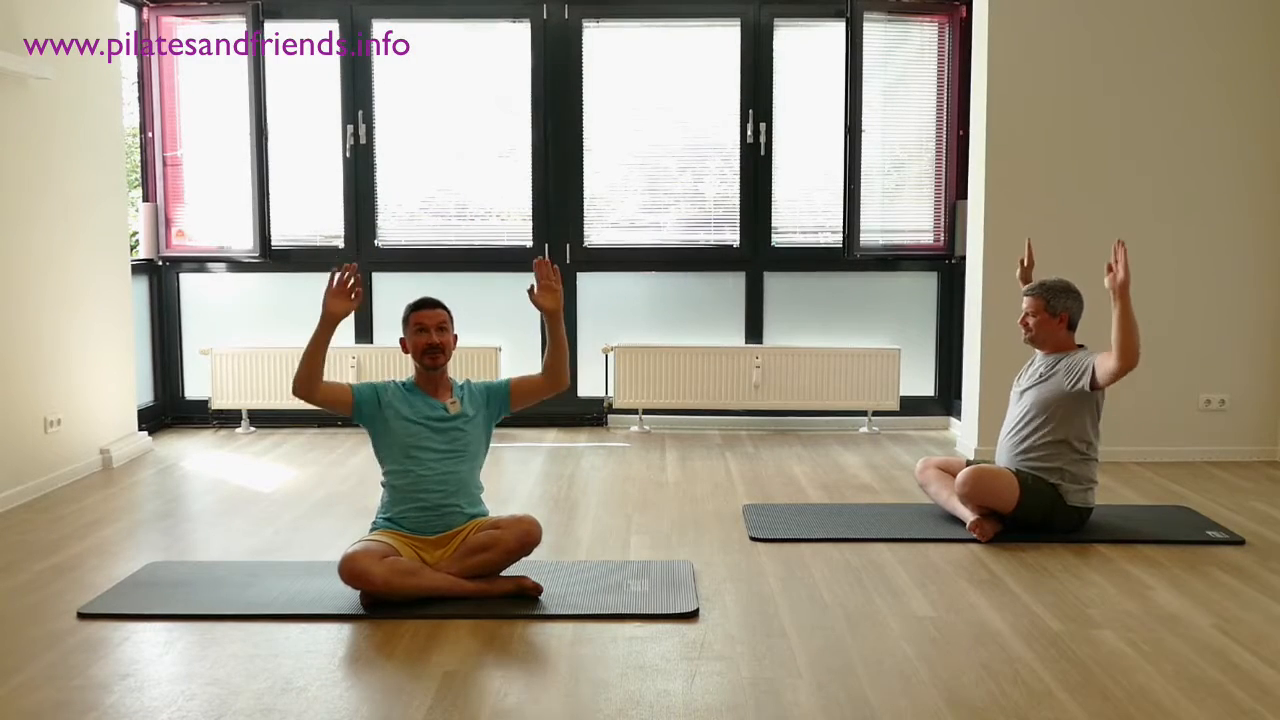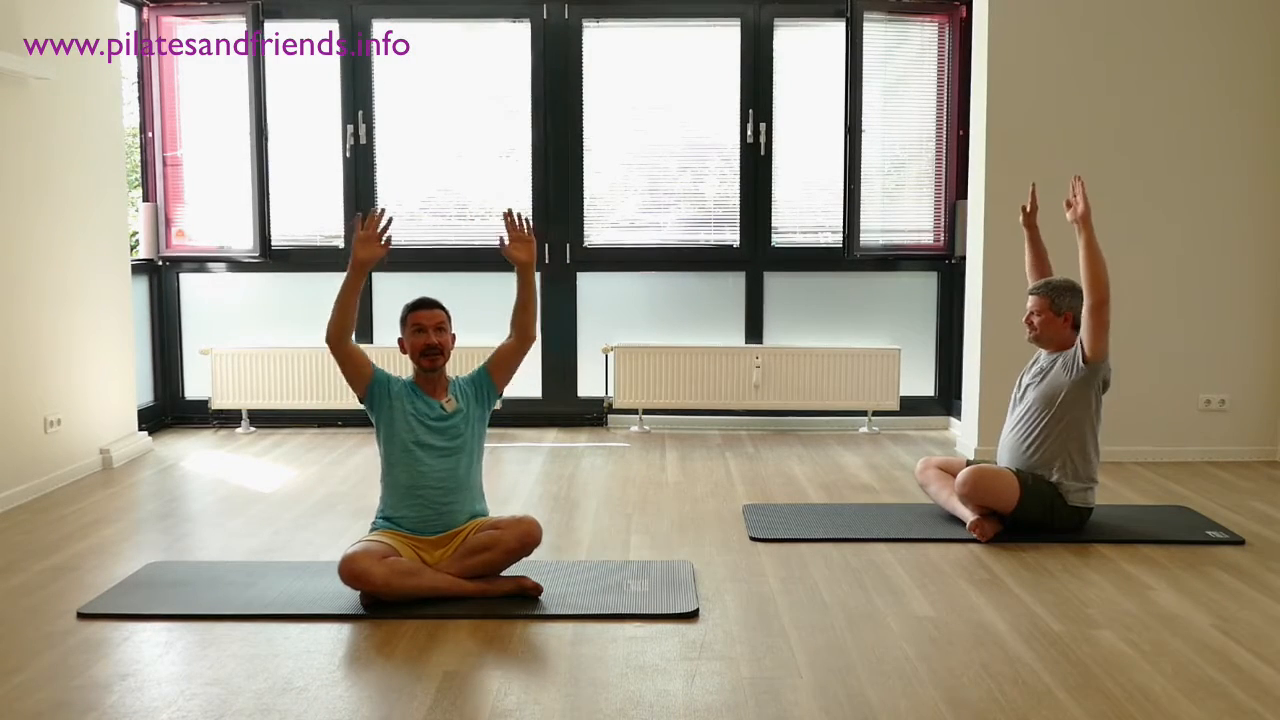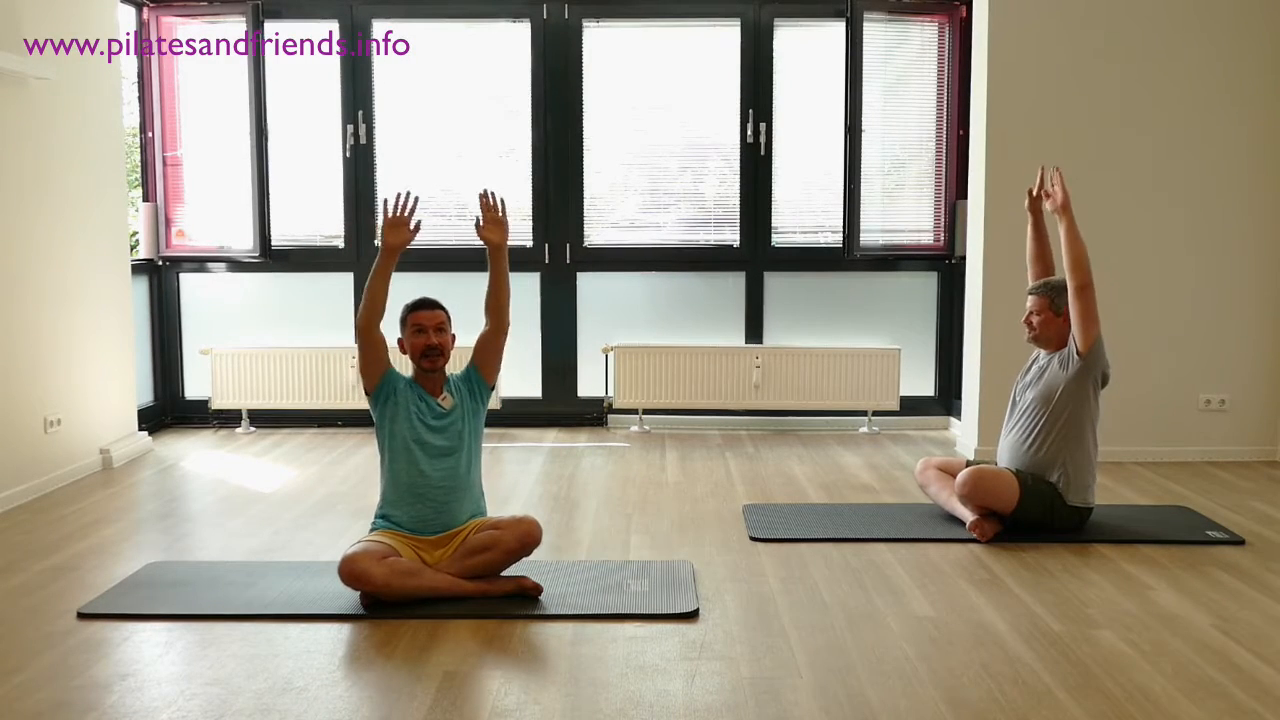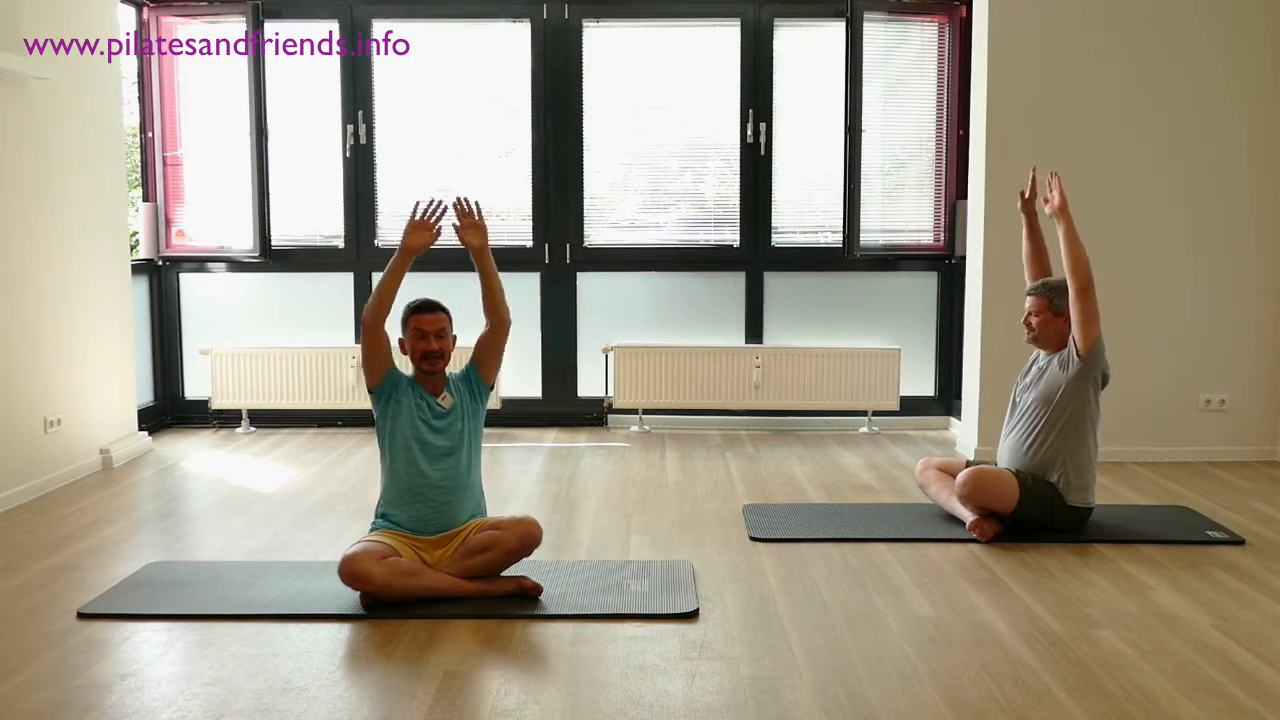
dt=0.4s
person 1, frame 1
left shoulder: (482, 397)
right shoulder: (383, 399)
left elbow: (555, 382)
right elbow: (306, 390)
left wrist: (552, 316)
right wrist: (329, 322)
left hip: (468, 533)
right hip: (399, 537)
left knee: (527, 531)
right knee: (355, 567)
left ankle: (404, 581)
right ankle: (490, 586)
person 1, frame 2
left shoulder: (476, 392)
right shoulder: (387, 395)
left elbow: (524, 336)
right elbow: (337, 340)
left wrist: (525, 269)
right wrist: (358, 268)
left hip: (467, 534)
right hip: (399, 536)
left knee: (527, 531)
right knee: (354, 567)
left ankle: (403, 581)
right ankle: (491, 585)
person 1, frame 3
left shoulder: (471, 391)
right shoulder: (389, 394)
left elbow: (498, 323)
right elbow: (366, 326)
left wrist: (497, 250)
right wrist: (389, 252)
left hip: (467, 533)
right hip: (398, 536)
left knee: (527, 531)
right knee: (354, 567)
left ankle: (405, 582)
right ankle: (493, 586)
person 1, frame 4
left shoulder: (471, 390)
right shoulder: (391, 392)
left elbow: (500, 324)
right elbow: (371, 324)
left wrist: (480, 251)
right wrist: (406, 252)
left hip: (466, 533)
right hip: (399, 536)
left knee: (527, 531)
right knee: (355, 568)
left ankle: (404, 582)
right ankle: (493, 586)
person 2, frame 1
left shoulder: (1079, 366)
right shoulder: (1043, 356)
left elbow: (1123, 362)
right elbow: (1036, 323)
left wrist: (1119, 296)
right wrist: (1026, 281)
left hip: (1058, 500)
right hip: (1015, 479)
left knee: (971, 482)
right knee: (927, 468)
left ankle: (988, 516)
right ankle: (977, 516)
person 2, frame 2
left shoulder: (1083, 364)
right shoulder: (1046, 353)
left elbow: (1098, 301)
right elbow: (1043, 286)
left wrist: (1083, 226)
right wrist: (1030, 229)
left hip: (1058, 501)
right hip: (1016, 480)
left knee: (970, 482)
right knee: (928, 468)
left ankle: (990, 515)
right ankle: (981, 515)
person 2, frame 3
left shoulder: (1081, 362)
right shoulder: (1045, 351)
left elbow: (1081, 286)
right elbow: (1041, 279)
left wrist: (1064, 214)
right wrist: (1035, 216)
left hip: (1058, 501)
right hip: (1017, 480)
left knee: (970, 482)
right knee: (928, 468)
left ankle: (993, 514)
right ankle: (980, 516)
person 2, frame 4
left shoulder: (1081, 361)
right shoulder: (1043, 351)
left elbow: (1082, 288)
right elbow: (1038, 280)
left wrist: (1062, 217)
right wrist: (1028, 217)
left hip: (1059, 500)
right hip: (1016, 479)
left knee: (970, 482)
right knee: (927, 468)
left ankle: (993, 514)
right ankle: (980, 516)
